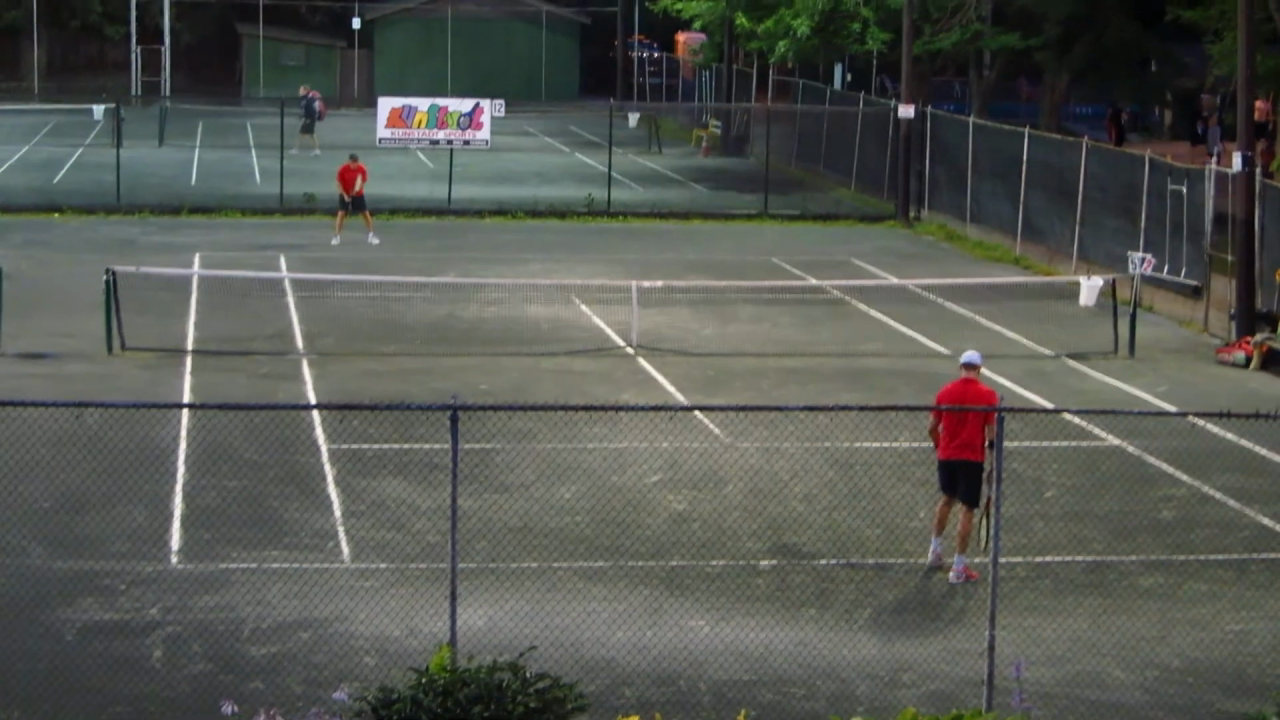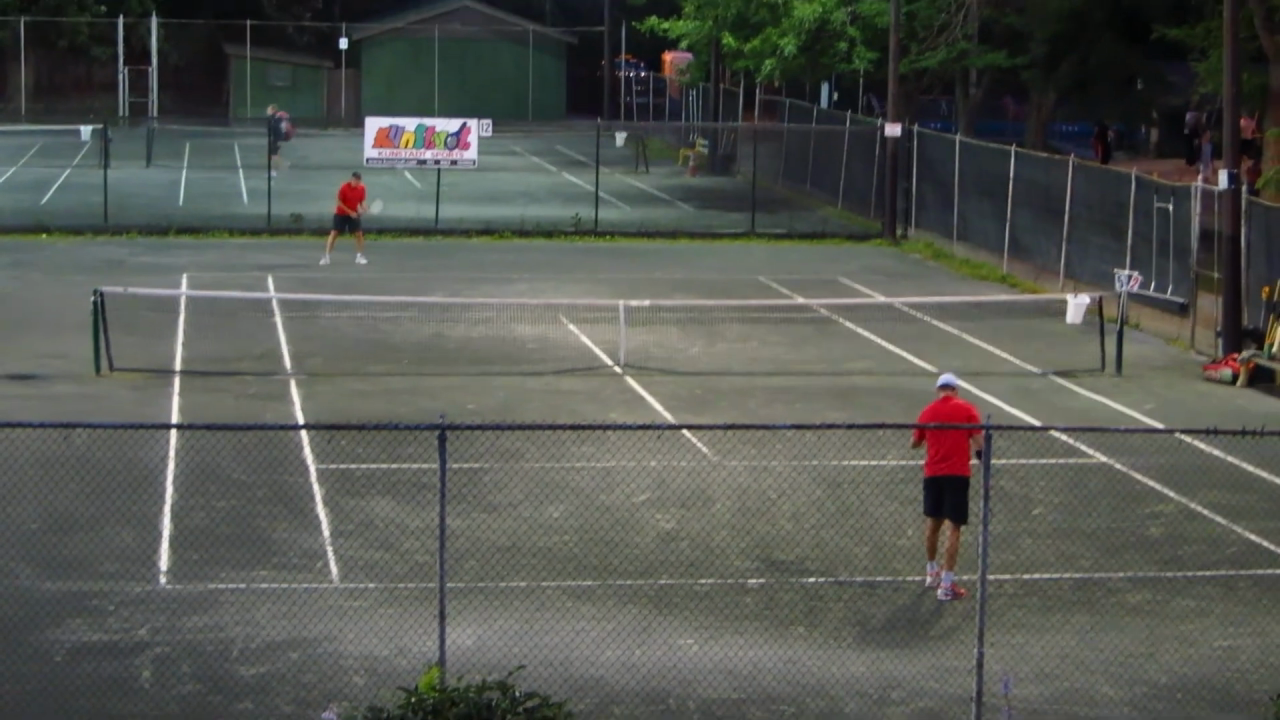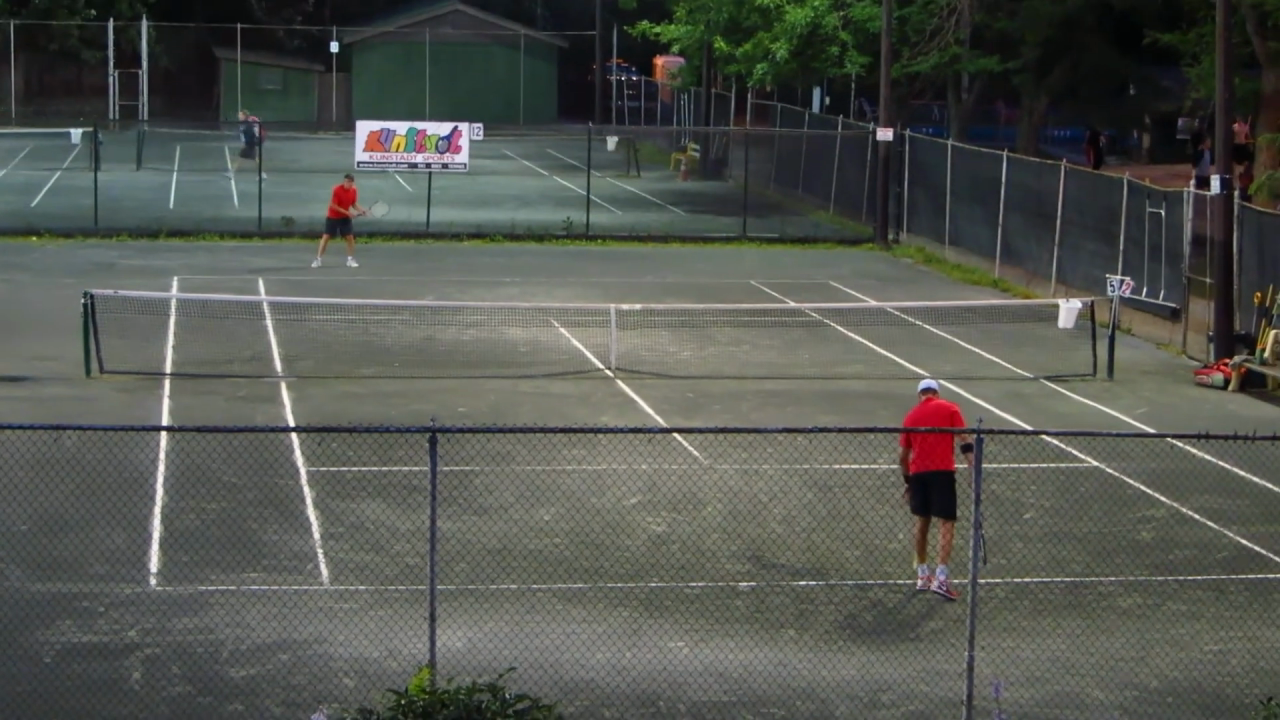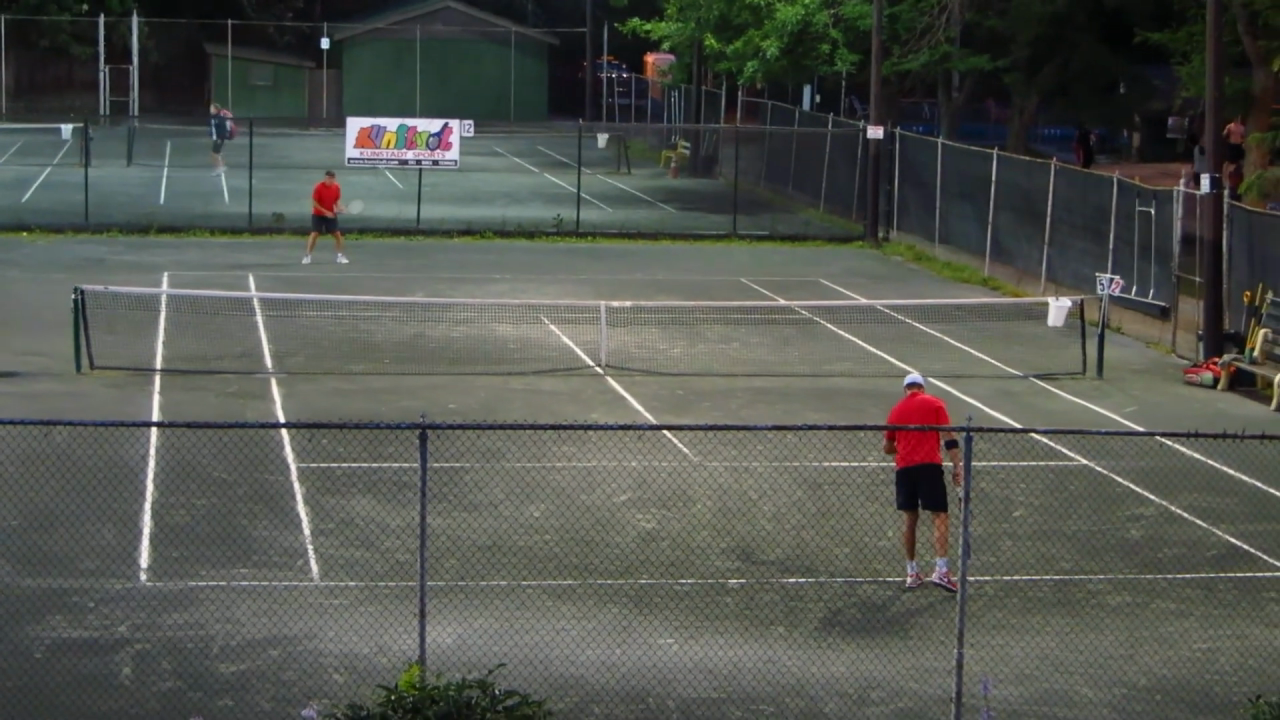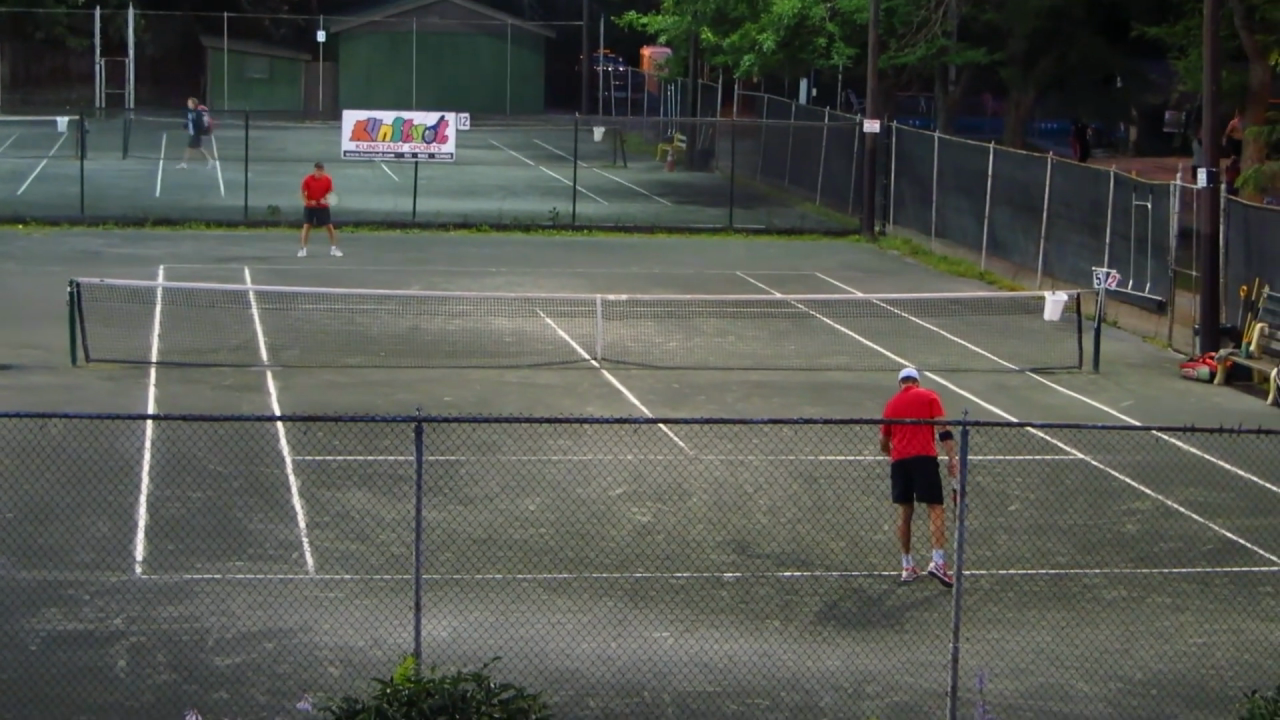
dt=0.3s
person 1, frame 1
left shoulder: (945, 392)
right shoulder: (987, 395)
left elbow: (932, 428)
right elbow: (991, 434)
left hip: (946, 457)
right hip: (971, 460)
left knee: (946, 499)
right knee: (967, 511)
left ankle: (935, 549)
right ankle: (958, 568)
person 1, frame 2
left shoulder: (927, 411)
right shoulder: (967, 409)
left elbow: (914, 443)
right elbow: (979, 445)
left hip: (932, 474)
right hip: (957, 475)
left knee: (933, 523)
right knee: (954, 528)
left ankle: (932, 572)
right ankle: (946, 585)
person 1, frame 3
left shoulder: (911, 416)
right shoulder: (949, 408)
left elbow: (903, 456)
right elbow: (964, 441)
left wrist: (907, 482)
right wrist: (974, 469)
left hip: (917, 473)
right hip: (942, 471)
left knee: (922, 523)
right knee: (946, 524)
left ankle: (923, 575)
right ankle: (940, 578)
person 1, frame 4
left shoulder: (896, 410)
right shoulder: (934, 403)
left elbow: (887, 448)
right elbow: (948, 437)
right wrist: (957, 467)
left hip: (904, 468)
right hip: (929, 465)
left knee: (910, 519)
right knee: (940, 516)
left ankle: (912, 572)
right ankle: (941, 570)
person 1, frame 5
left shoulder: (891, 404)
right shoulder: (929, 396)
left elbow: (884, 443)
right elbow: (942, 429)
right wrist: (952, 458)
left hip: (899, 461)
right hip: (924, 458)
left knee: (905, 513)
right knee: (936, 509)
left ankle: (907, 566)
right ankle: (937, 561)
